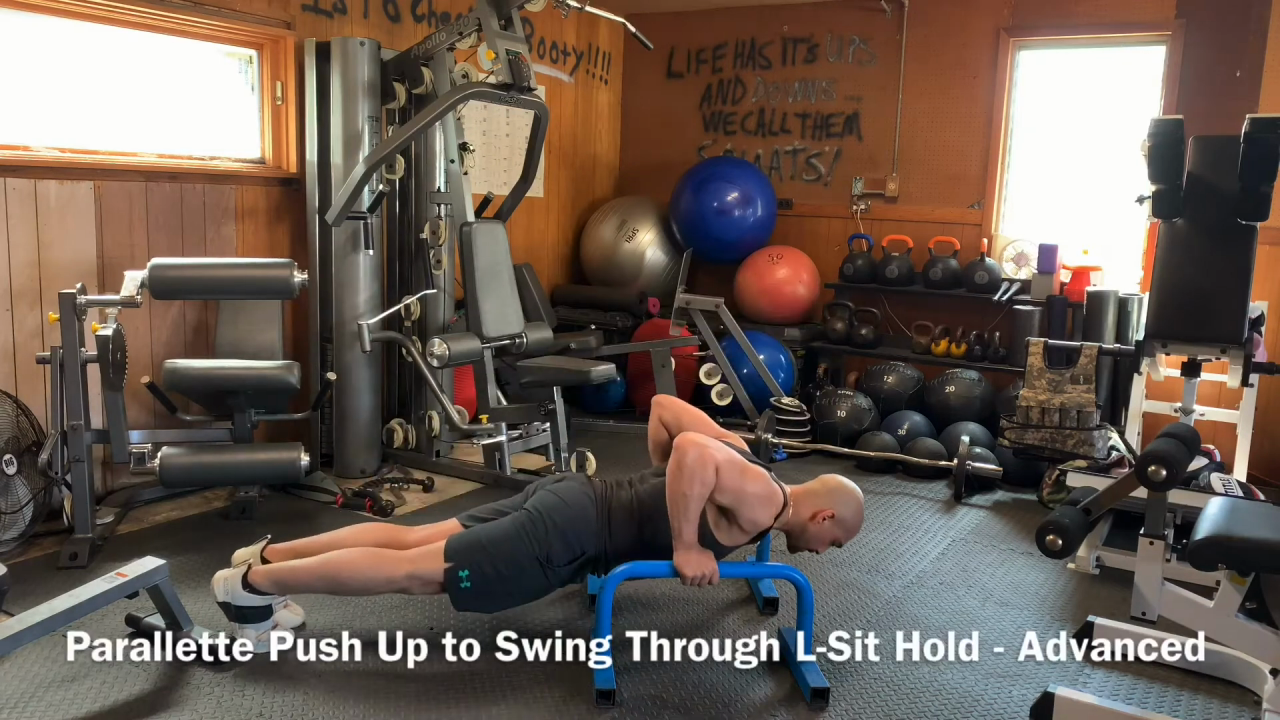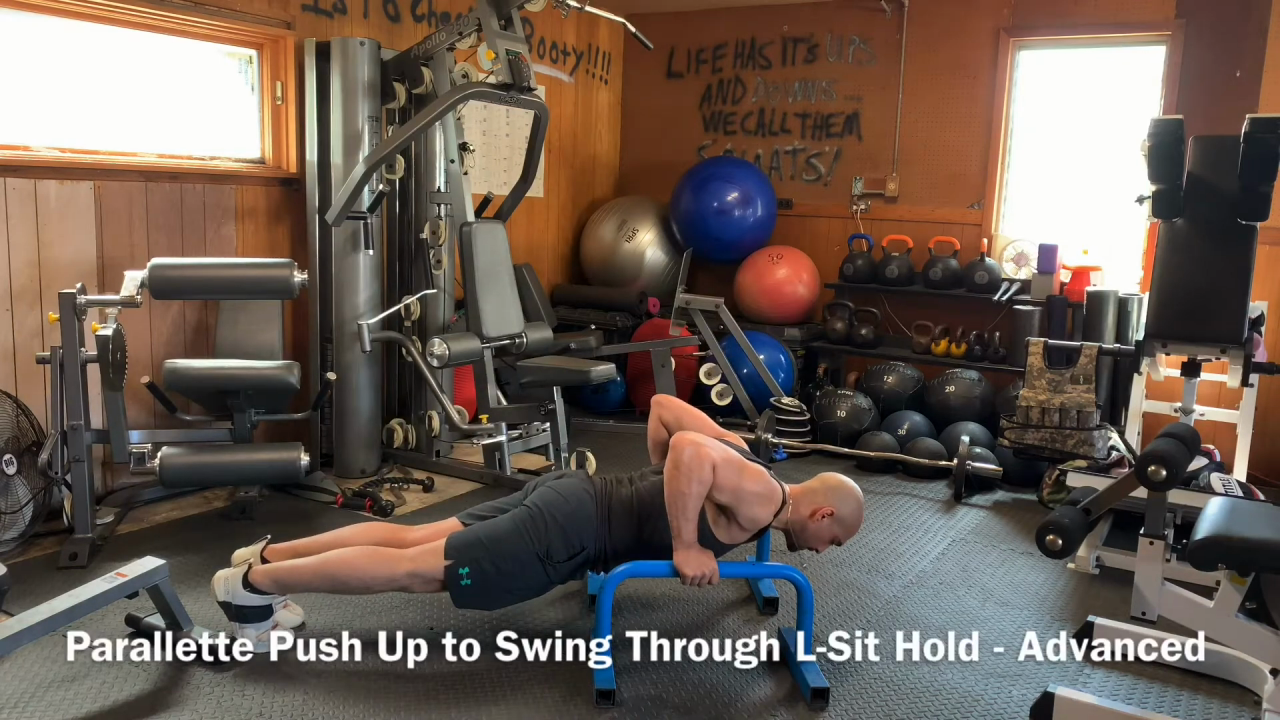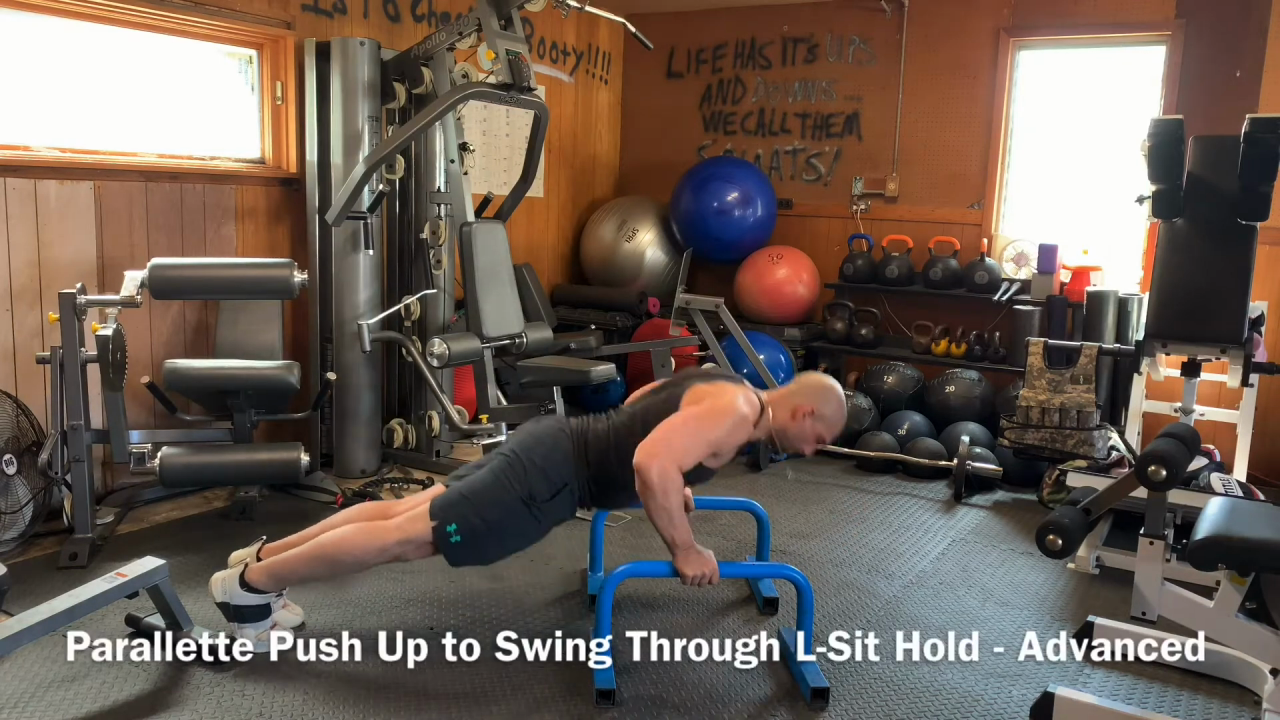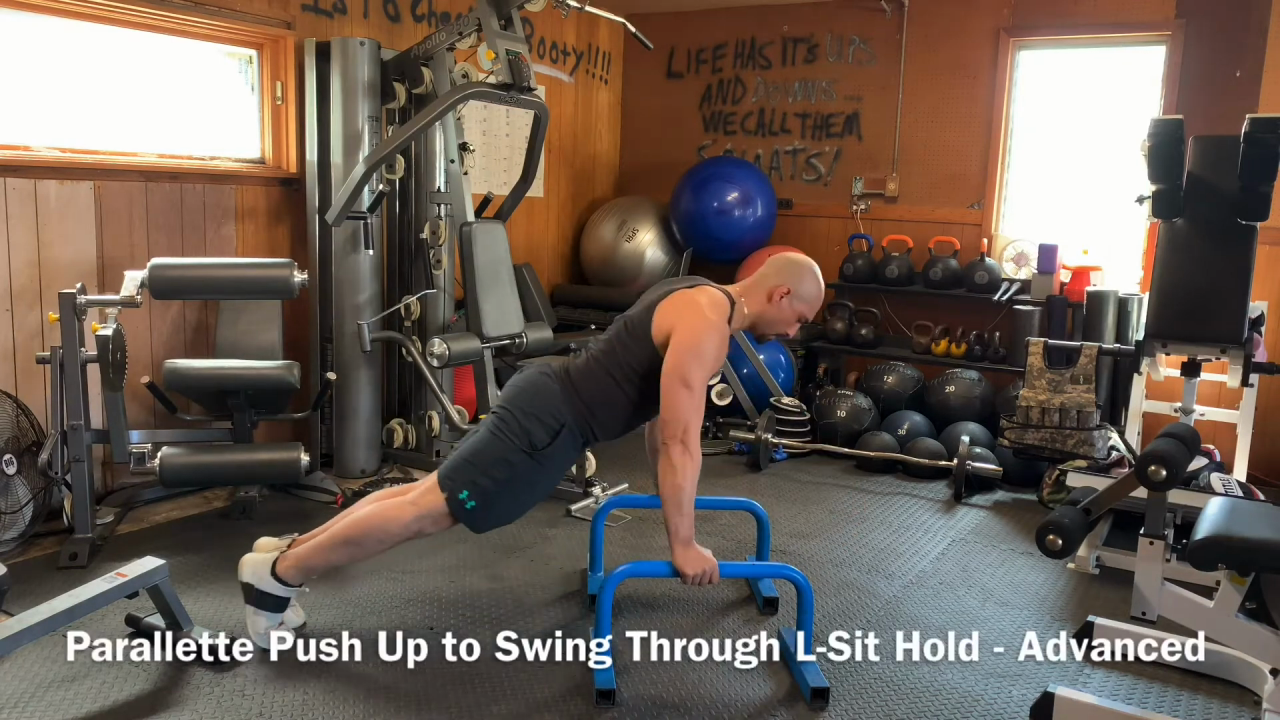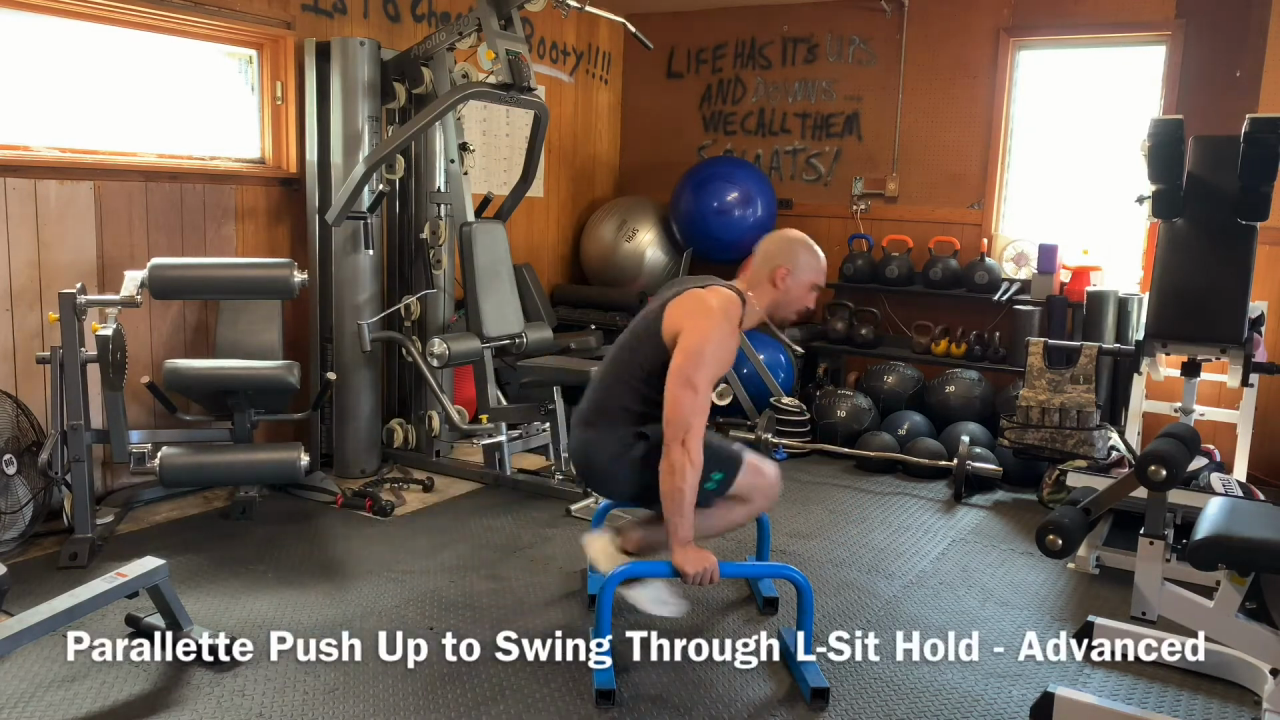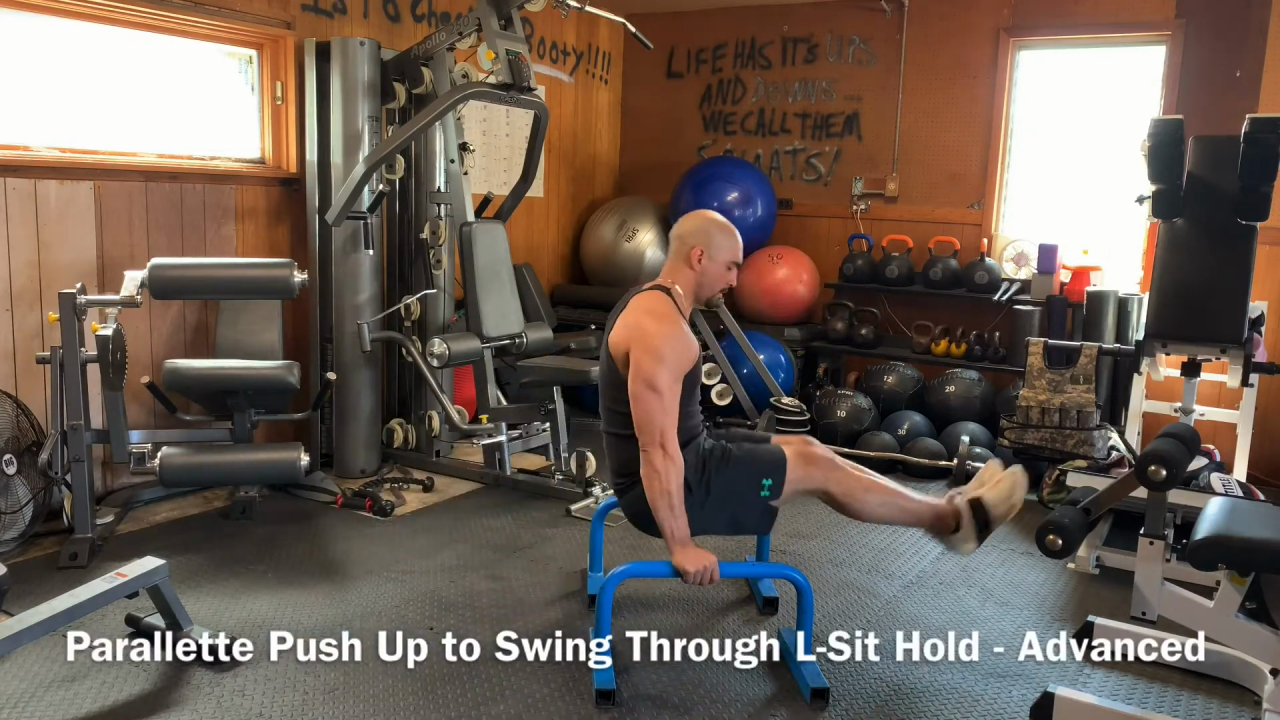
dt=0.5s
person 1, frame 1
left shoulder: (740, 457)
right shoulder: (762, 502)
left elbow: (664, 406)
right elbow: (691, 450)
right wrist: (685, 544)
left hip: (569, 497)
right hip: (568, 537)
left knee: (414, 538)
right knee: (413, 572)
left ankle: (269, 555)
right ankle: (254, 582)
person 1, frame 2
left shoulder: (740, 453)
right shoulder: (761, 499)
left elbow: (663, 407)
right elbow: (688, 452)
right wrist: (684, 545)
left hip: (570, 494)
right hip: (569, 531)
left knee: (416, 538)
right knee: (414, 570)
left ankle: (267, 555)
right ankle: (251, 584)
person 1, frame 3
left shoulder: (726, 389)
right shoulder: (734, 413)
right elbow: (650, 463)
left wrist: (670, 486)
right wrist: (684, 549)
left hip: (554, 445)
right hip: (552, 474)
left knee: (409, 509)
right knee: (405, 536)
left ankle: (265, 554)
right ankle: (250, 581)
person 1, frame 4
left shoulder: (701, 299)
right shoulder: (708, 323)
left elbow: (656, 408)
right elbow: (681, 440)
left wrist: (668, 498)
right wrist: (683, 544)
left hip: (546, 400)
right hip: (546, 420)
left knee: (431, 493)
right knee: (428, 509)
left ankle: (289, 549)
right ankle: (274, 575)
person 1, frame 5
left shoulder: (716, 298)
right shoulder: (713, 320)
right elbow: (683, 440)
right wrist: (683, 545)
left hip: (609, 436)
right hip: (614, 450)
right knee: (766, 484)
left ankle: (628, 543)
right ankle: (627, 549)
person 1, frame 6
left shoulder: (650, 305)
right shoulder: (661, 326)
right elbow: (660, 448)
right wrist: (682, 546)
right hip: (672, 485)
left knee: (813, 455)
right knee: (819, 469)
left ankle: (955, 514)
right ankle: (958, 521)
